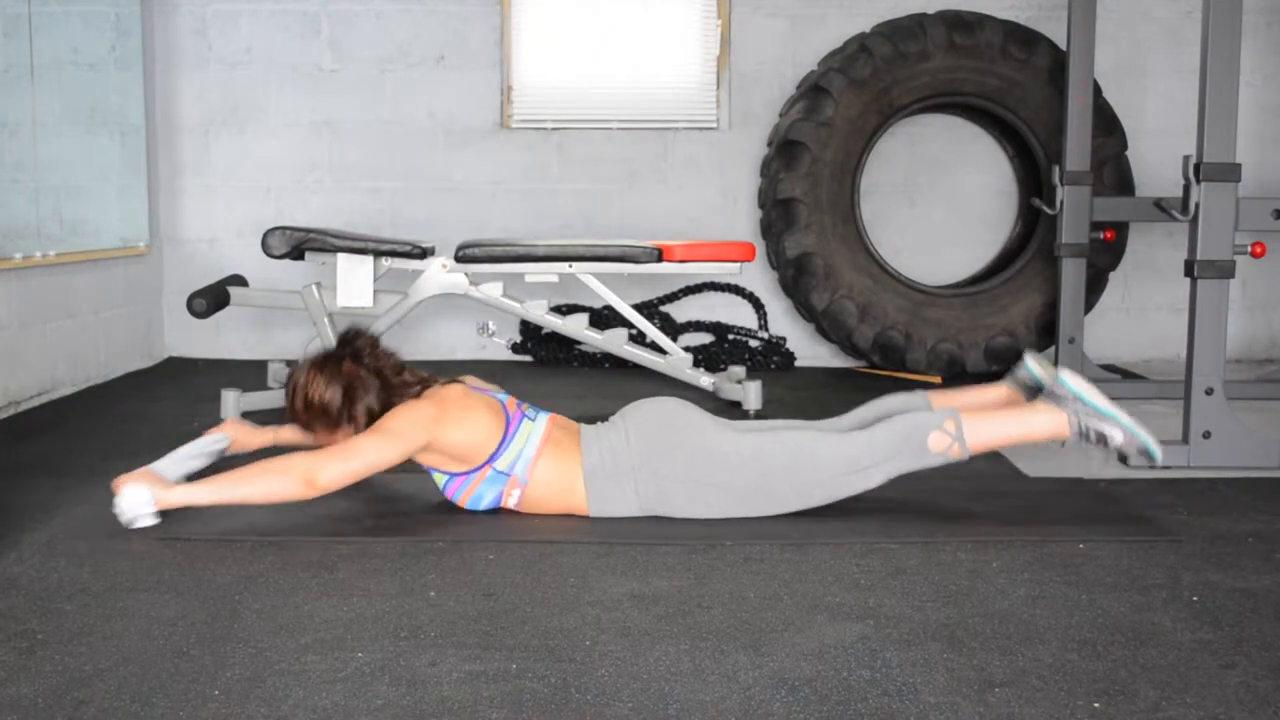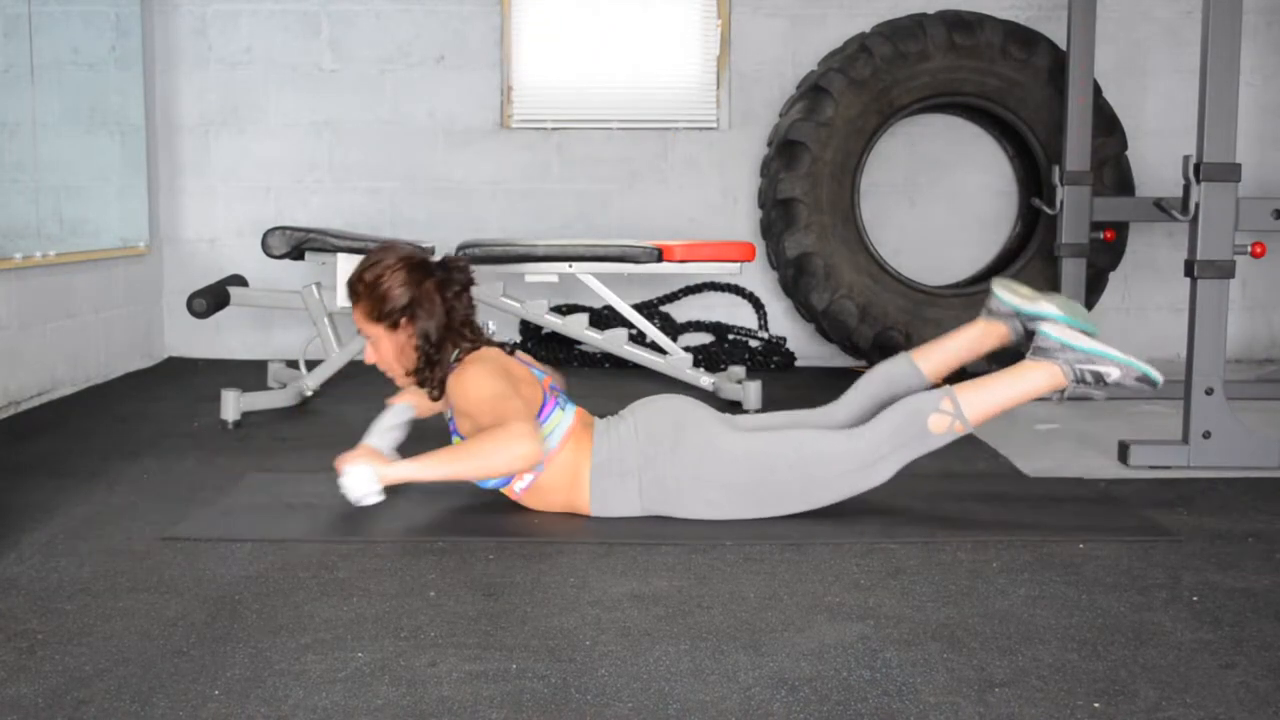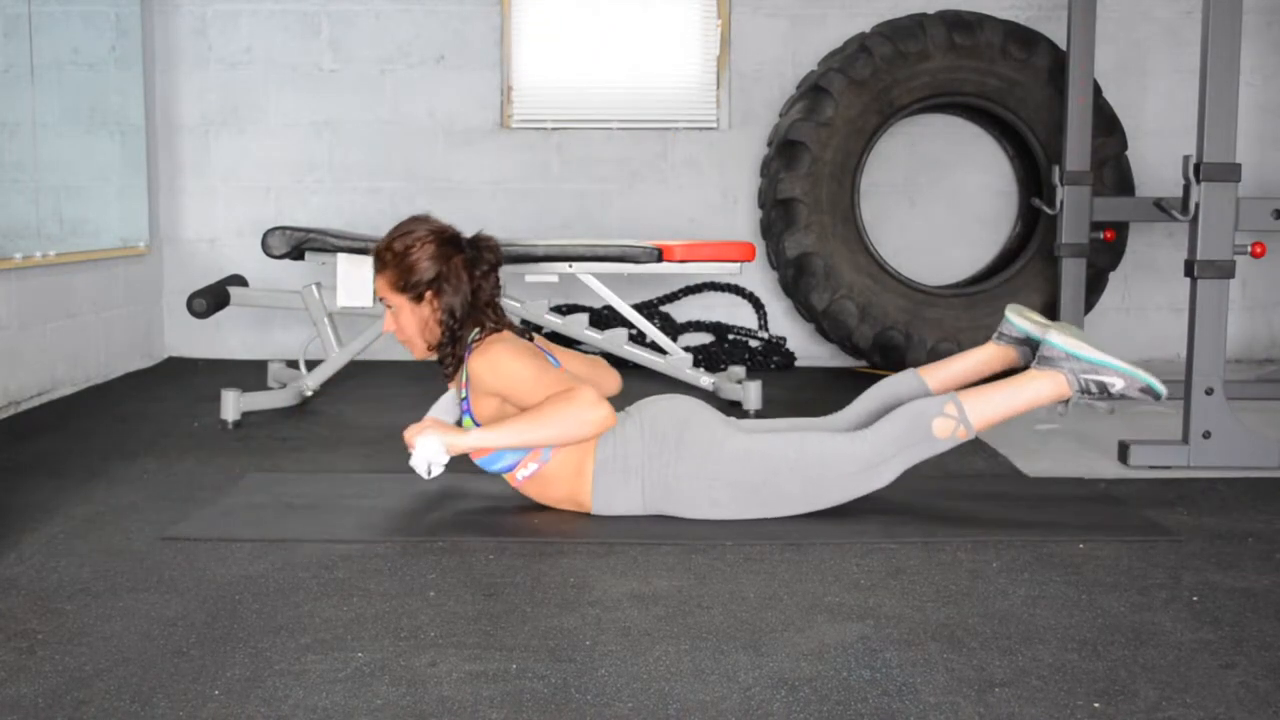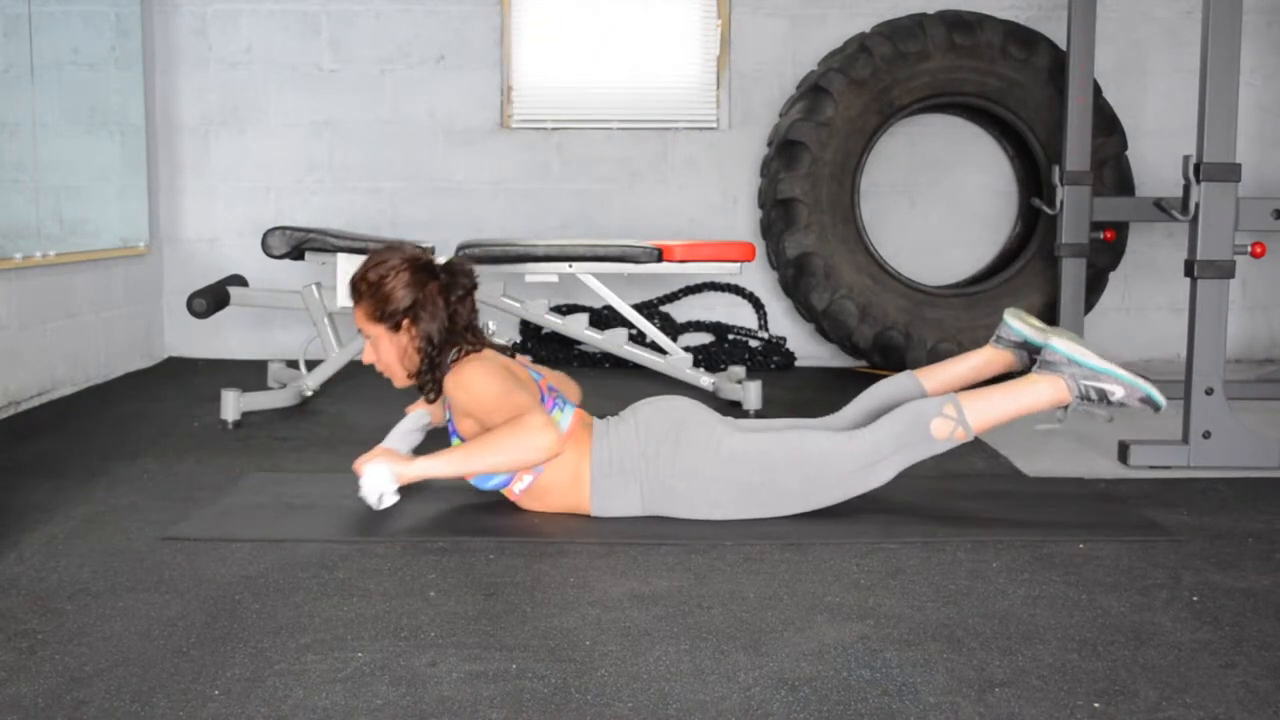
dt=0.4s
person 1, frame 1
left shoulder: (421, 418)
right shoulder: (430, 391)
left elbow: (316, 477)
right elbow: (346, 429)
left wrist: (178, 491)
right wrist: (258, 434)
left hip: (658, 469)
right hip: (657, 439)
left knee: (866, 459)
right knee: (847, 436)
left ankle: (1060, 421)
right ankle: (1023, 388)
person 1, frame 2
left shoulder: (470, 379)
right shoulder: (481, 356)
left elbow: (520, 447)
left wrist: (396, 468)
left hip: (670, 471)
right hip: (661, 435)
left knee: (874, 454)
right knee: (850, 424)
left ankle: (1056, 369)
right ankle: (1002, 321)
person 1, frame 3
left shoulder: (490, 360)
right shoulder: (495, 341)
left elbow: (594, 410)
left wrist: (462, 434)
left hip: (674, 470)
right hip: (665, 436)
left knee: (873, 456)
right knee: (847, 434)
left ankle: (1061, 380)
right ankle: (1009, 347)
person 1, frame 4
left shoulder: (466, 379)
right shoulder: (473, 359)
left elbow: (543, 435)
left wrist: (415, 466)
left hip: (671, 468)
right hip: (661, 437)
left knee: (875, 454)
right knee: (847, 432)
left ankle: (1065, 385)
right ankle: (1008, 349)
